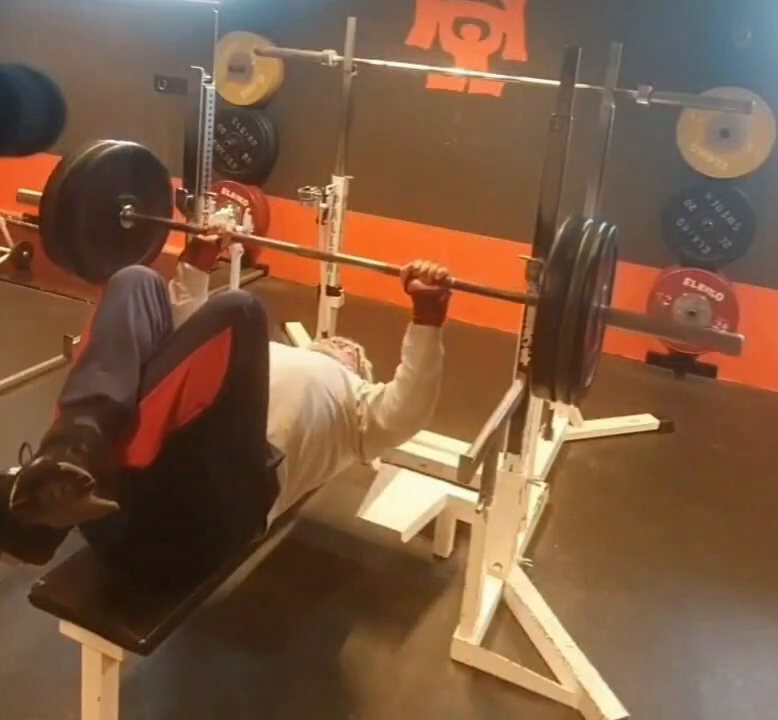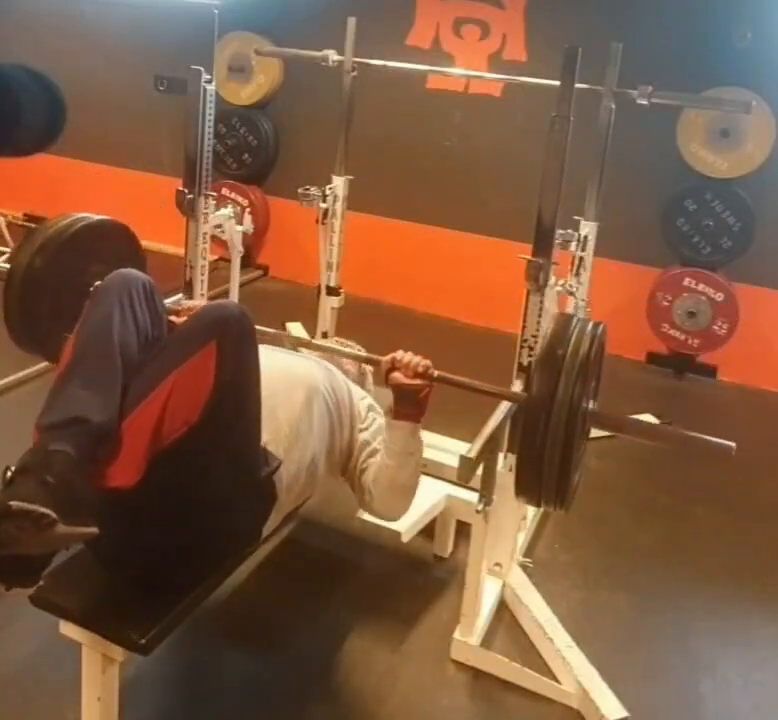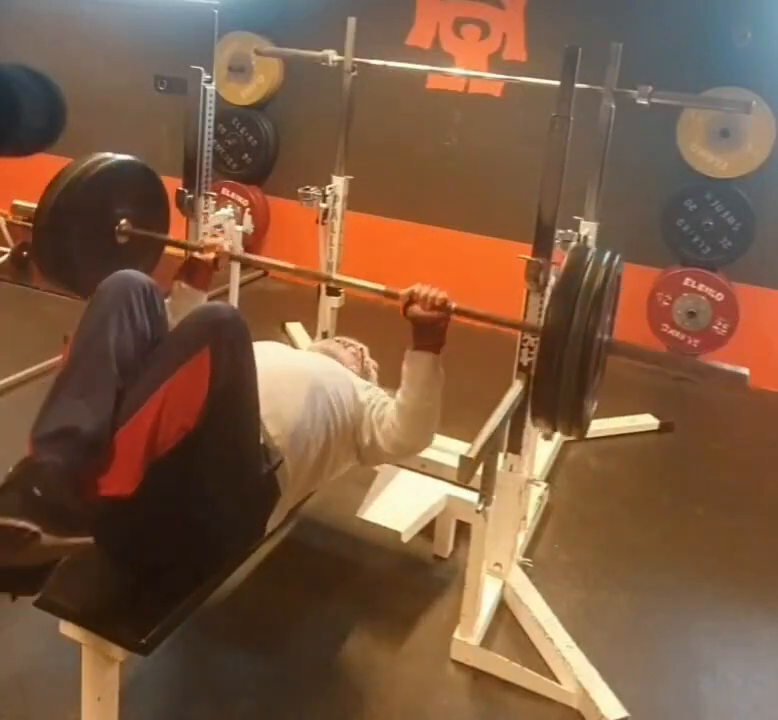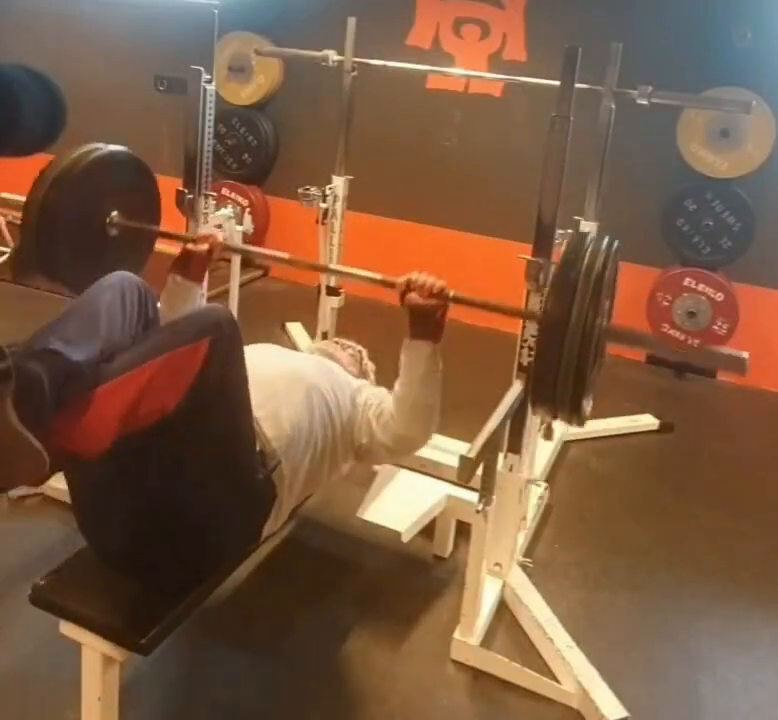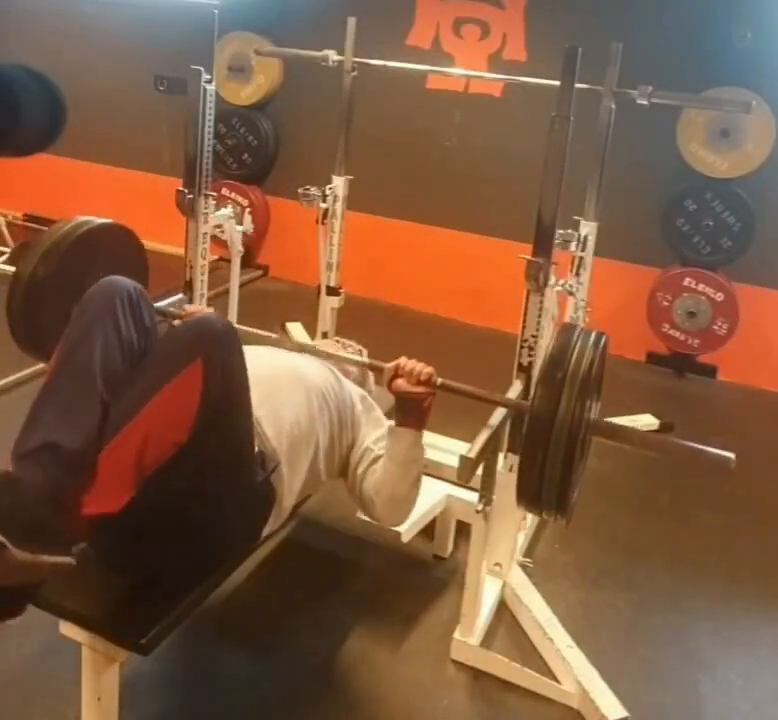
dt=1s
person 1, frame 1
left shoulder: (353, 398)
right shoulder: (279, 358)
left elbow: (407, 410)
right elbow: (187, 337)
left wrist: (427, 318)
right wrist: (196, 263)
left hip: (207, 509)
left knee: (235, 309)
right knee: (135, 283)
right ankle: (72, 462)
person 1, frame 2
left shoulder: (353, 407)
right shoulder: (264, 363)
left elbow: (389, 498)
left wrist: (407, 410)
right wrist: (177, 340)
left hip: (210, 506)
left knee: (223, 322)
right knee: (126, 287)
left ankle: (53, 498)
right ankle: (53, 485)
person 1, frame 3
left shoulder: (358, 400)
right shoulder: (273, 357)
left elbow: (408, 433)
right elbow: (182, 347)
left wrist: (426, 343)
right wrist: (193, 281)
left hip: (213, 502)
right hip: (145, 464)
left knee: (220, 322)
right knee: (128, 289)
left ankle: (60, 505)
right ankle: (49, 492)
person 1, frame 4
left shoulder: (355, 400)
right shoulder: (266, 359)
left elbow: (407, 429)
right elbow: (173, 344)
left wrist: (424, 332)
right wrist: (188, 272)
left hip: (199, 514)
left knee: (211, 326)
right knee: (124, 291)
person 1, frame 5
left shoulder: (352, 406)
left elbow: (389, 504)
right elbow: (155, 389)
left wrist: (410, 415)
right wrist: (174, 341)
left hip: (210, 507)
right hip: (130, 485)
left knee: (210, 335)
right knee: (116, 295)
left ankle: (43, 528)
